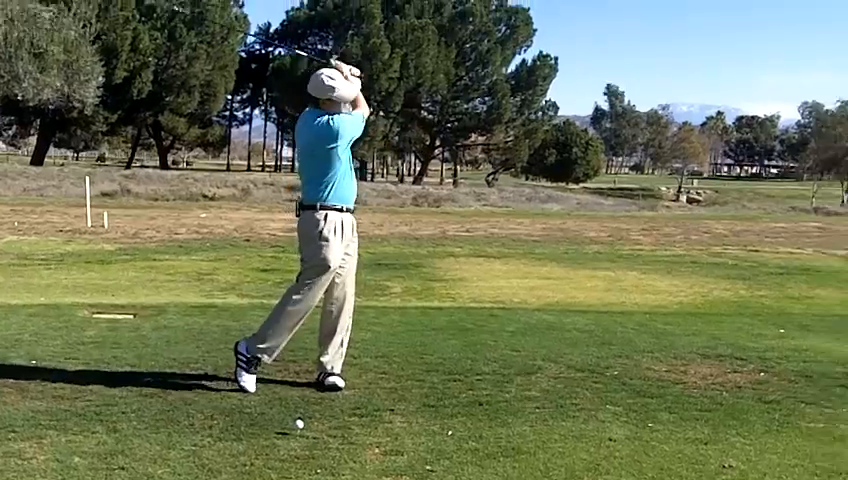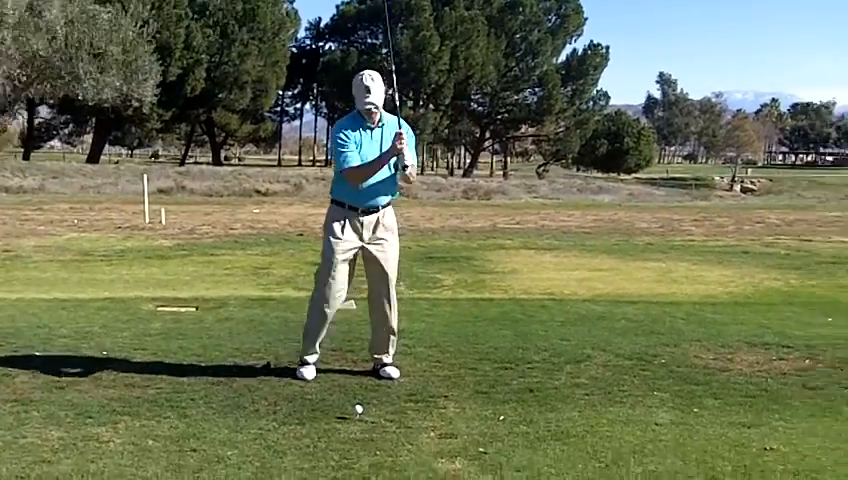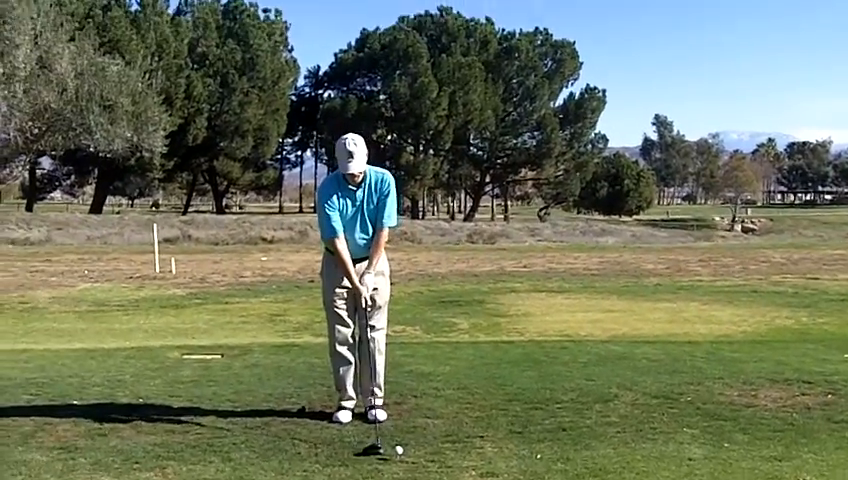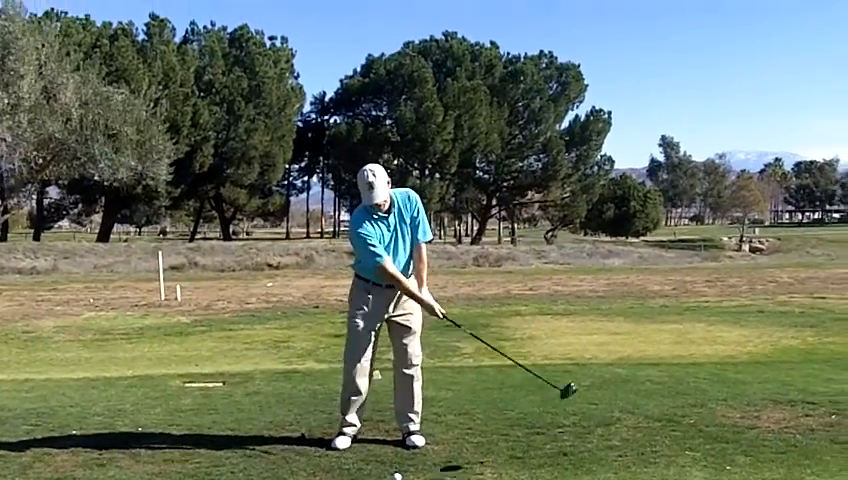
dt=1s
person 1, frame 1
left shoulder: (311, 118)
right shoulder: (333, 127)
left elbow: (353, 112)
right elbow: (363, 110)
left wrist: (346, 82)
right wrist: (349, 84)
left hip: (340, 221)
right hip: (326, 222)
left knee: (341, 299)
right knee: (307, 293)
left ankle: (330, 367)
right ankle: (252, 352)
person 1, frame 2
left shoulder: (400, 127)
right shoulder: (344, 129)
left elbow: (410, 177)
right elbow: (351, 176)
left wrist: (405, 165)
right wrist: (384, 158)
left hip: (381, 218)
right hip: (343, 217)
left knee: (384, 290)
right knee: (329, 289)
left ankle: (383, 357)
right ankle: (309, 355)
person 1, frame 3
left shoulder: (383, 180)
right shoulder: (328, 189)
left elbow: (383, 231)
right elbow: (336, 240)
left wrist: (369, 273)
right wrist: (355, 283)
left hip: (373, 263)
right hip: (337, 265)
left knee: (374, 333)
right knee: (341, 335)
left ankle: (374, 400)
right ankle: (346, 400)
person 1, frame 4
left shoulder: (410, 200)
right shoulder: (360, 222)
left elbow: (419, 248)
right elbow: (386, 269)
left wrist: (423, 289)
right wrist: (421, 299)
left hip: (405, 291)
right hip: (368, 292)
left knee: (409, 361)
right knee: (358, 361)
left ankle: (410, 426)
right ankle: (348, 426)
